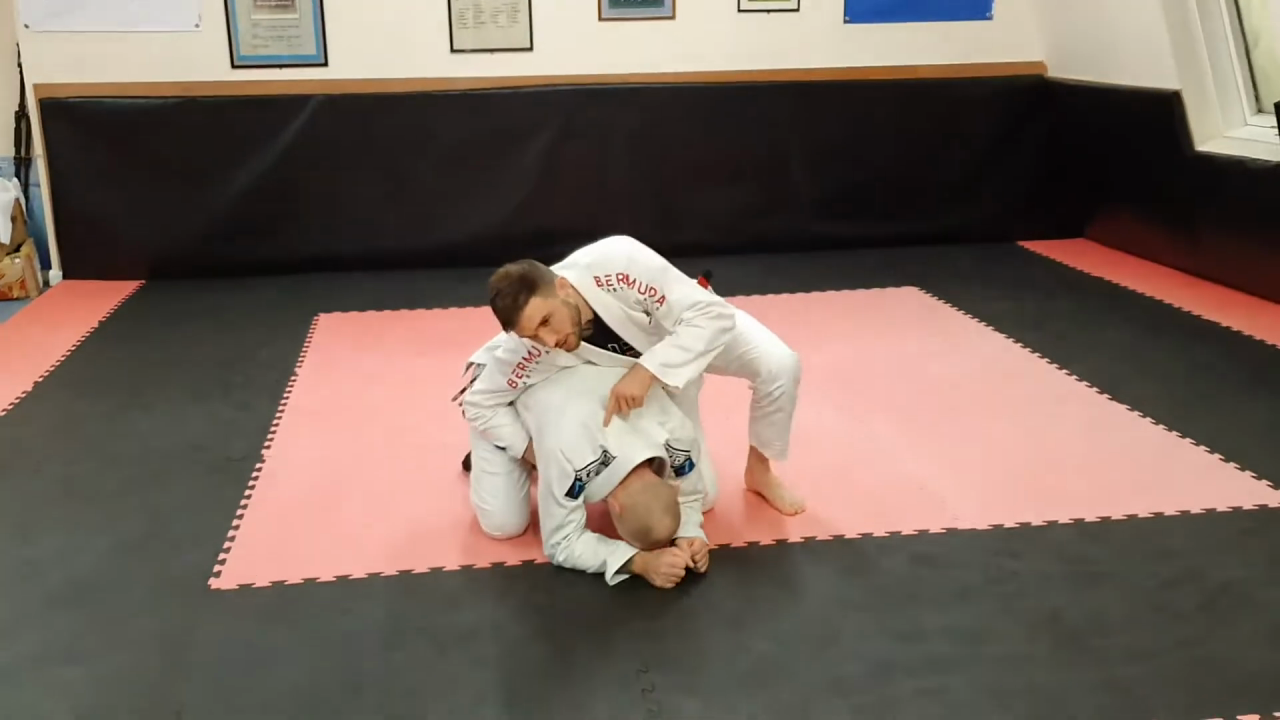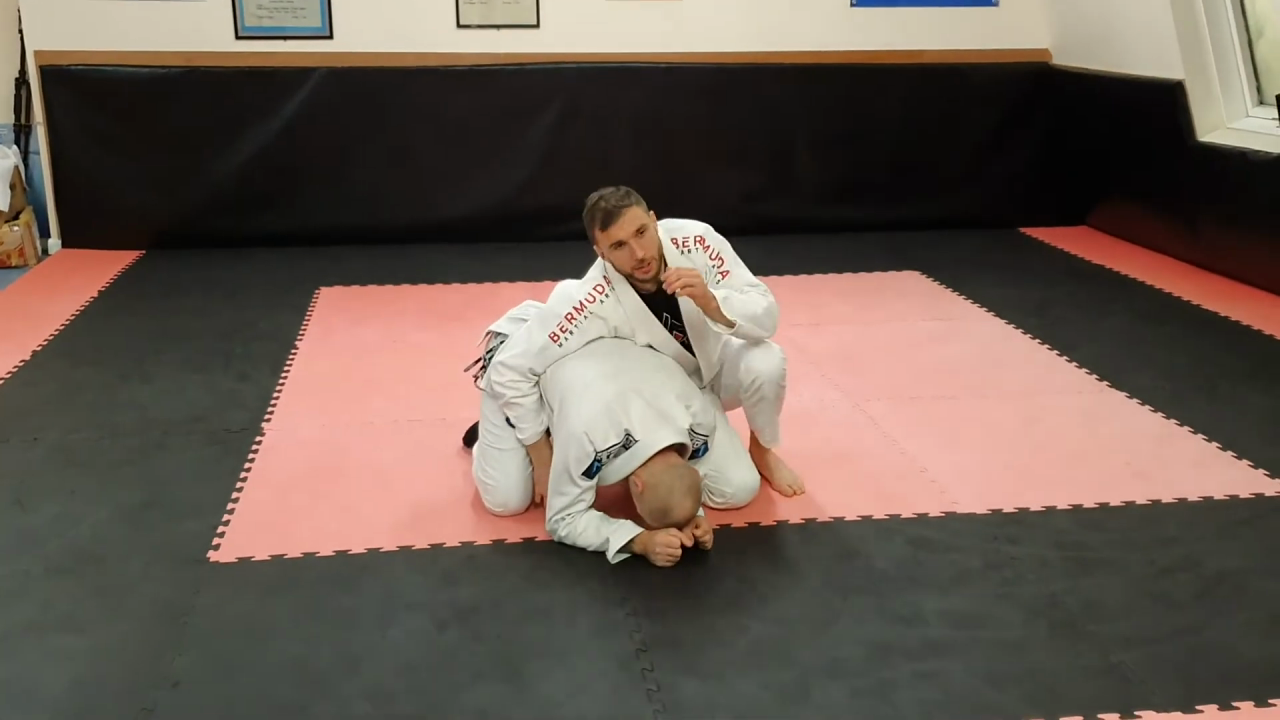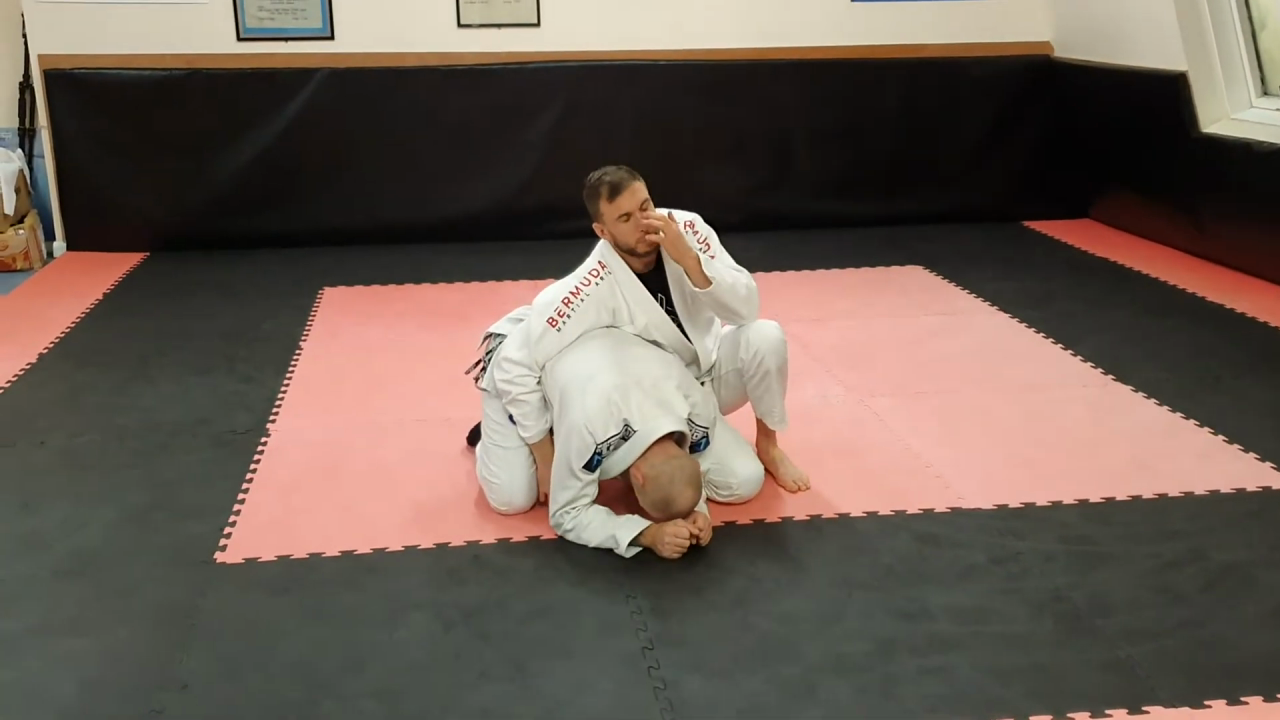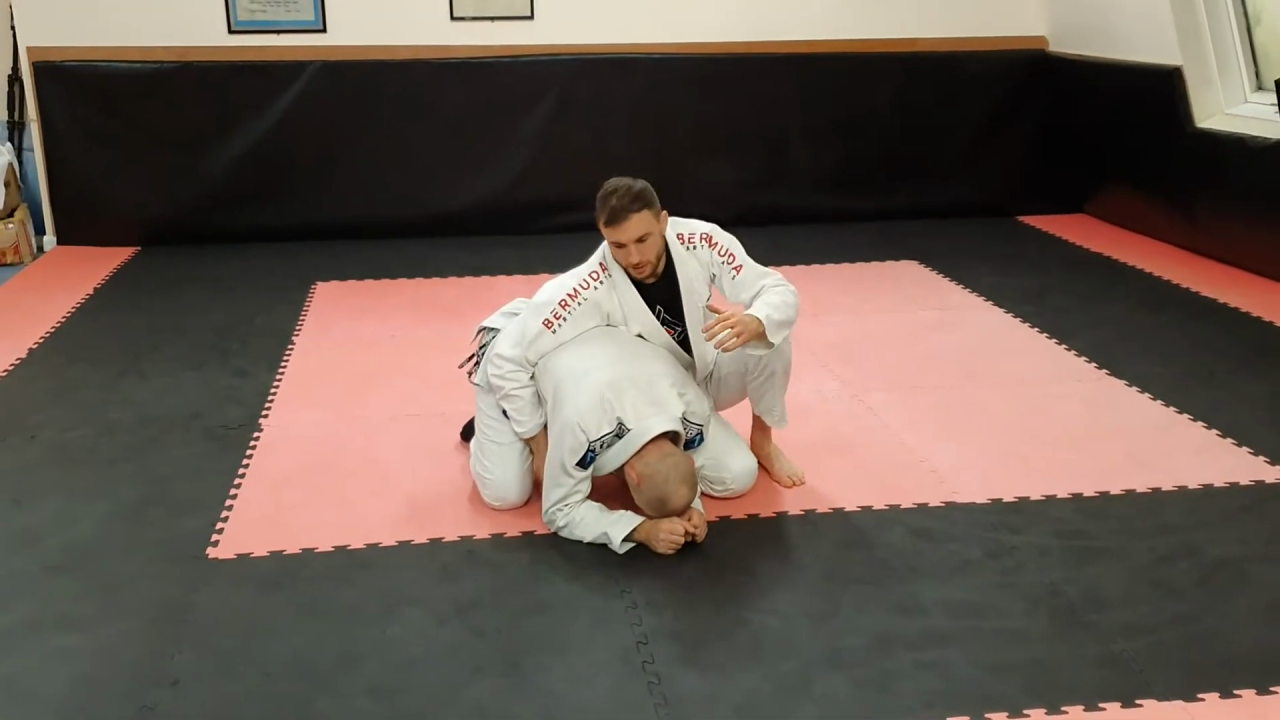
dt=0.7s
person 1, frame 1
left shoulder: (618, 262)
right shoulder: (528, 348)
left elbow: (712, 315)
right elbow: (479, 404)
left wrist: (647, 371)
right wrist: (541, 461)
left hip: (696, 330)
right hip: (629, 375)
left knee: (780, 366)
left ankle: (759, 471)
person 1, frame 2
left shoulder: (695, 239)
right shoulder: (594, 301)
left elbow: (765, 314)
right elbow: (509, 370)
left wrist: (710, 301)
right wrist: (543, 459)
left hip: (716, 361)
left knee: (765, 363)
left ankle: (762, 452)
person 1, frame 3
left shoulder: (687, 228)
right shoulder: (591, 288)
left elbow: (745, 306)
right elbow: (513, 368)
left wrist: (689, 260)
right wrist: (546, 459)
left hip: (712, 366)
left knee: (765, 337)
right knee: (736, 483)
left ankle: (767, 445)
person 1, frame 4
left shoulder: (700, 241)
right shoulder: (586, 288)
left elbow: (780, 292)
right elbow: (506, 361)
left wrist: (752, 323)
right wrist: (542, 452)
left hip: (708, 368)
left knee: (769, 343)
left ankle: (762, 442)
person 2, frame 1
left shoulder: (679, 433)
right shoulder: (566, 451)
left elbow: (687, 494)
right elbow: (561, 543)
left wrist: (689, 537)
right wrist: (641, 562)
person 2, frame 2
left shoulder: (700, 420)
right shoulder: (586, 431)
right elbow: (562, 518)
left wrist: (692, 517)
right wrist: (641, 541)
right knee: (506, 499)
right ankle: (490, 426)
person 2, frame 3
left shoulder: (699, 408)
right shoulder: (586, 424)
left elbow: (681, 467)
right elbow: (566, 515)
left wrist: (696, 510)
right wrist: (647, 534)
right knee: (511, 499)
right ankle: (492, 433)
person 2, frame 4
left shoulder: (693, 408)
right shoulder: (578, 421)
right elbow: (560, 510)
left wrist: (690, 509)
right wrist: (642, 530)
right knee: (504, 493)
right ankle: (488, 422)
